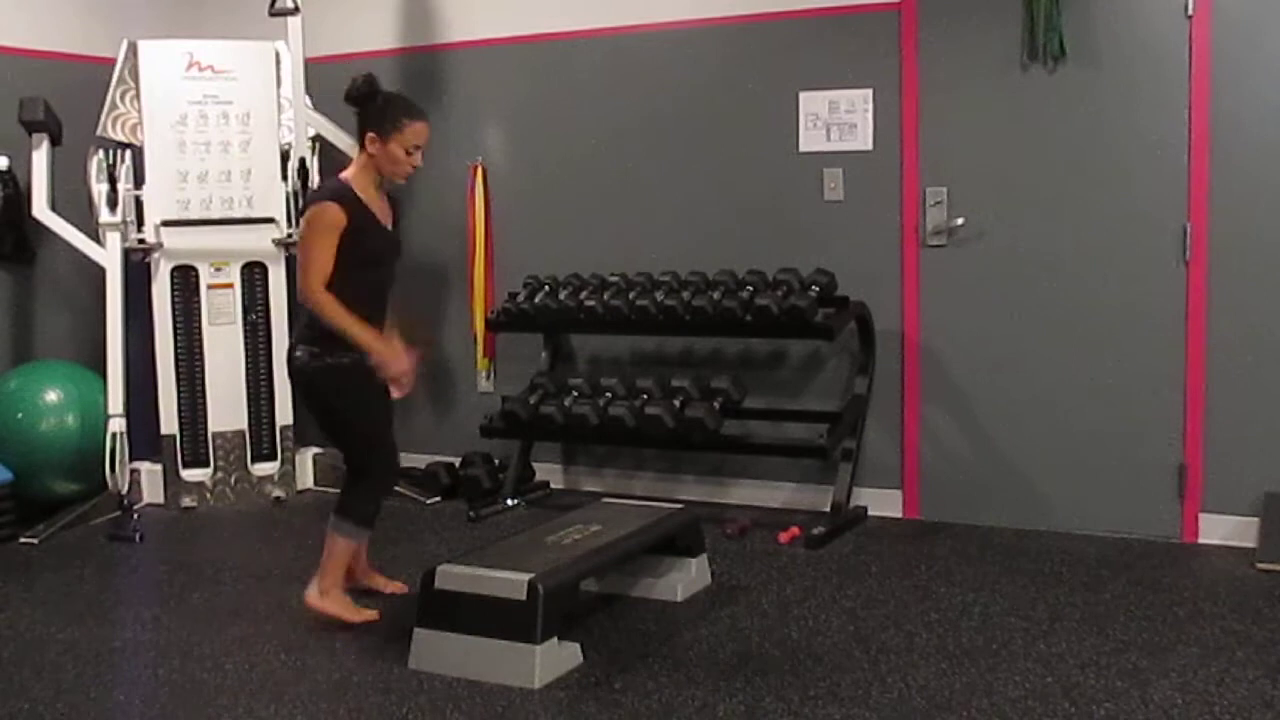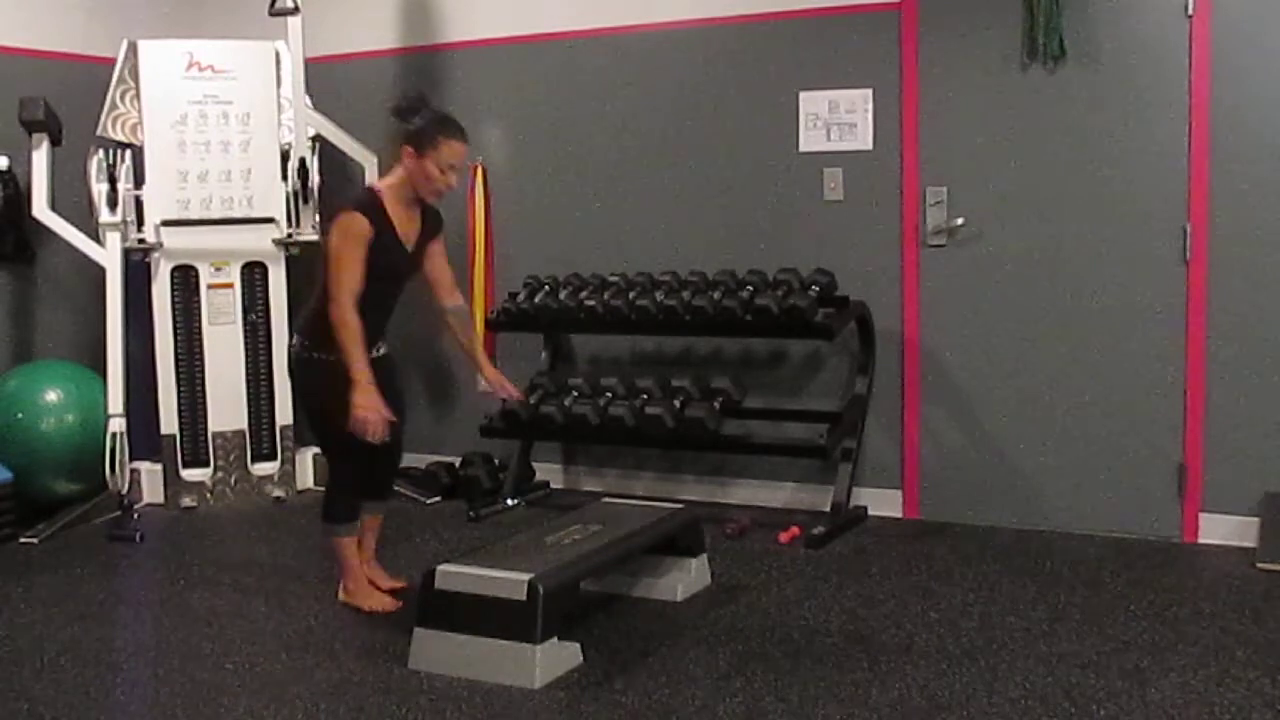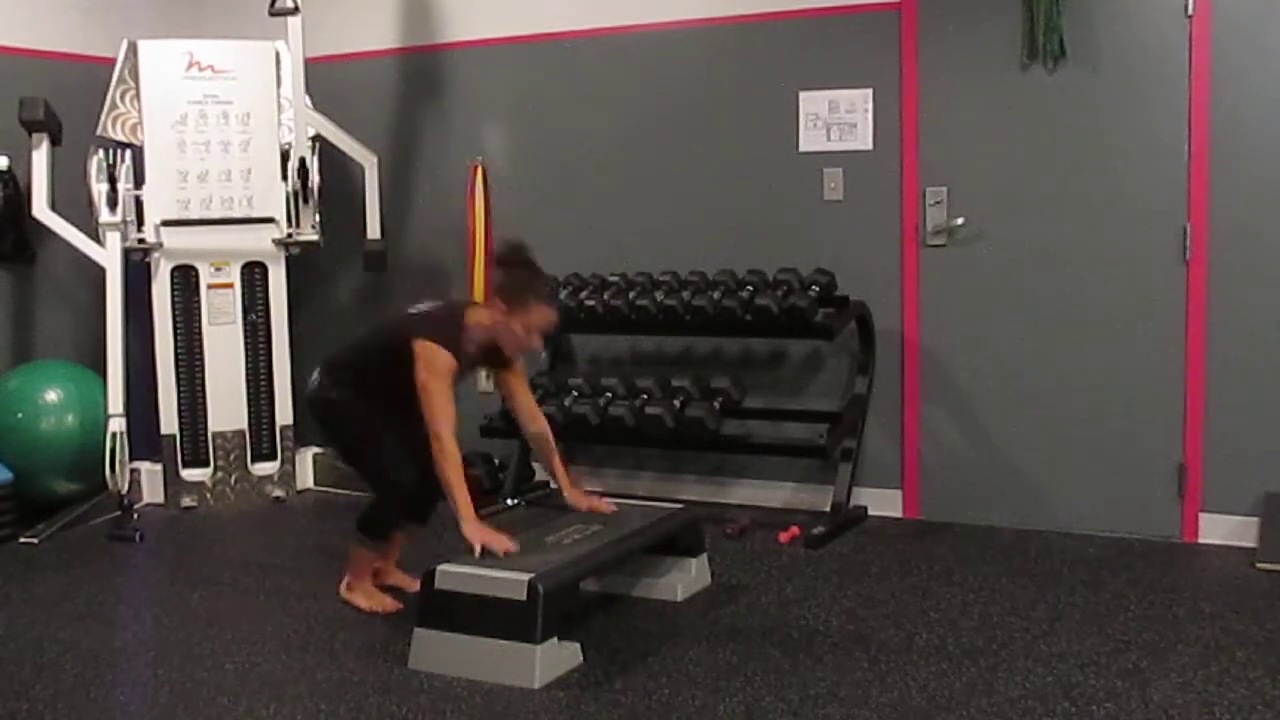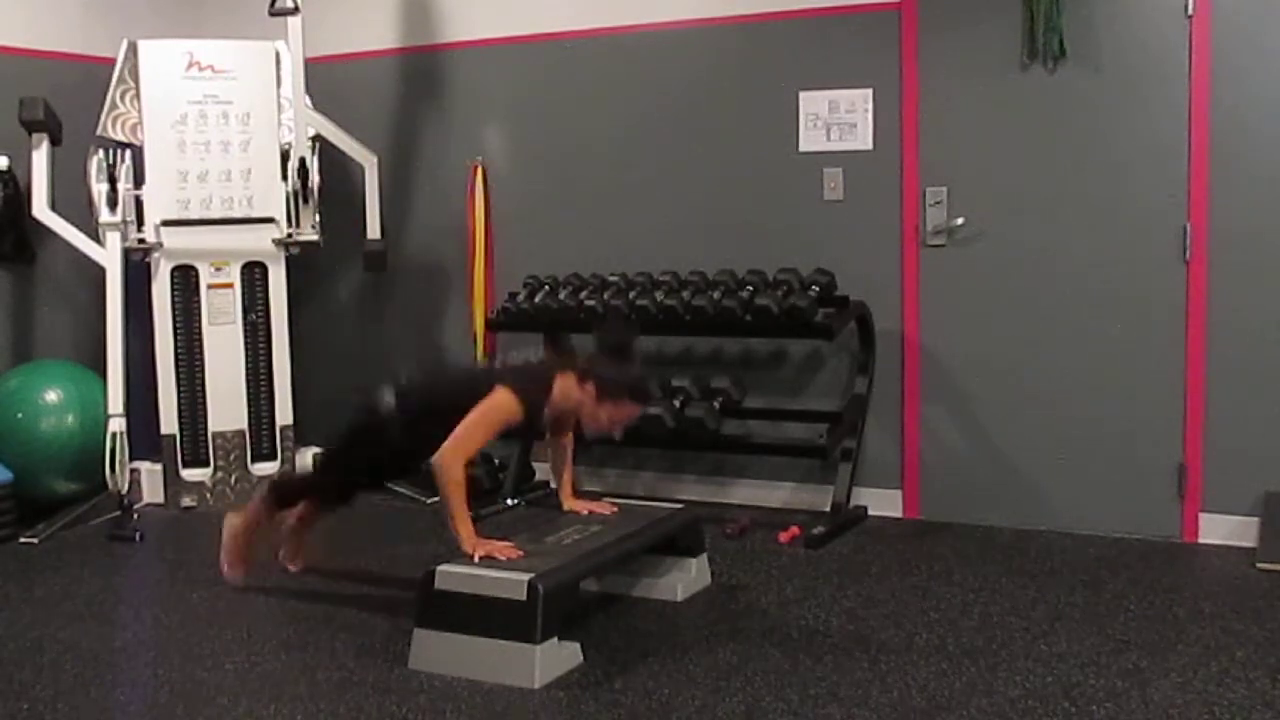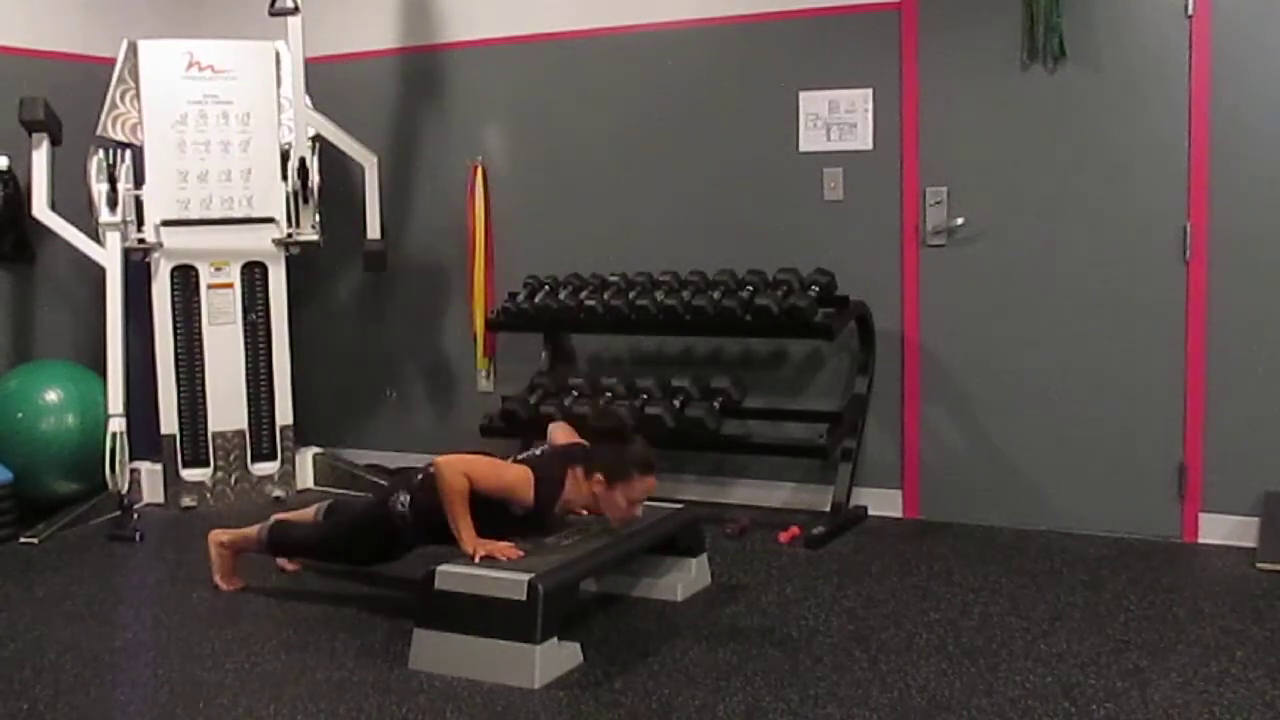
dt=0.4s
person 1, frame 1
left shoulder: (386, 203)
right shoulder: (331, 202)
right elbow: (313, 290)
left wrist: (395, 351)
right wrist: (375, 344)
left hip: (360, 360)
right hip: (326, 361)
left knee: (368, 467)
right knee: (379, 467)
left ankle: (358, 570)
right ankle: (325, 586)
person 1, frame 2
left shoulder: (427, 219)
right shoulder: (359, 214)
left elbow: (449, 296)
right elbow: (341, 306)
left wrist: (484, 365)
right wrist: (361, 387)
left hip: (370, 350)
right hip: (321, 357)
left knee: (381, 456)
right knee: (349, 464)
left ankle: (366, 562)
right ankle: (352, 581)
person 1, frame 3
left shoulder: (499, 342)
right shoulder: (437, 341)
left elbow: (532, 420)
right elbow: (442, 437)
left wrist: (567, 488)
right wrist: (471, 524)
left hip: (388, 394)
right hip: (338, 393)
left knee: (428, 480)
right knee: (403, 486)
left ankle: (385, 566)
right ankle: (357, 580)
person 1, frame 4
left shoulder: (570, 388)
right shoulder: (520, 399)
left elbow: (562, 432)
right elbow: (446, 462)
left wrist: (567, 496)
right wrist: (468, 540)
left hip: (427, 416)
right hip: (398, 420)
left knee: (352, 481)
right knee: (334, 482)
left ankle: (294, 530)
right ankle: (240, 527)
person 1, frame 5
left shoulder: (578, 464)
right shoulder: (532, 487)
left elbow: (558, 426)
right elbow: (446, 467)
left wrist: (570, 507)
right wrist: (472, 543)
left hip: (432, 497)
right hip: (415, 509)
left knee: (353, 520)
right knee: (330, 542)
left ankle: (294, 518)
right ankle: (227, 541)
